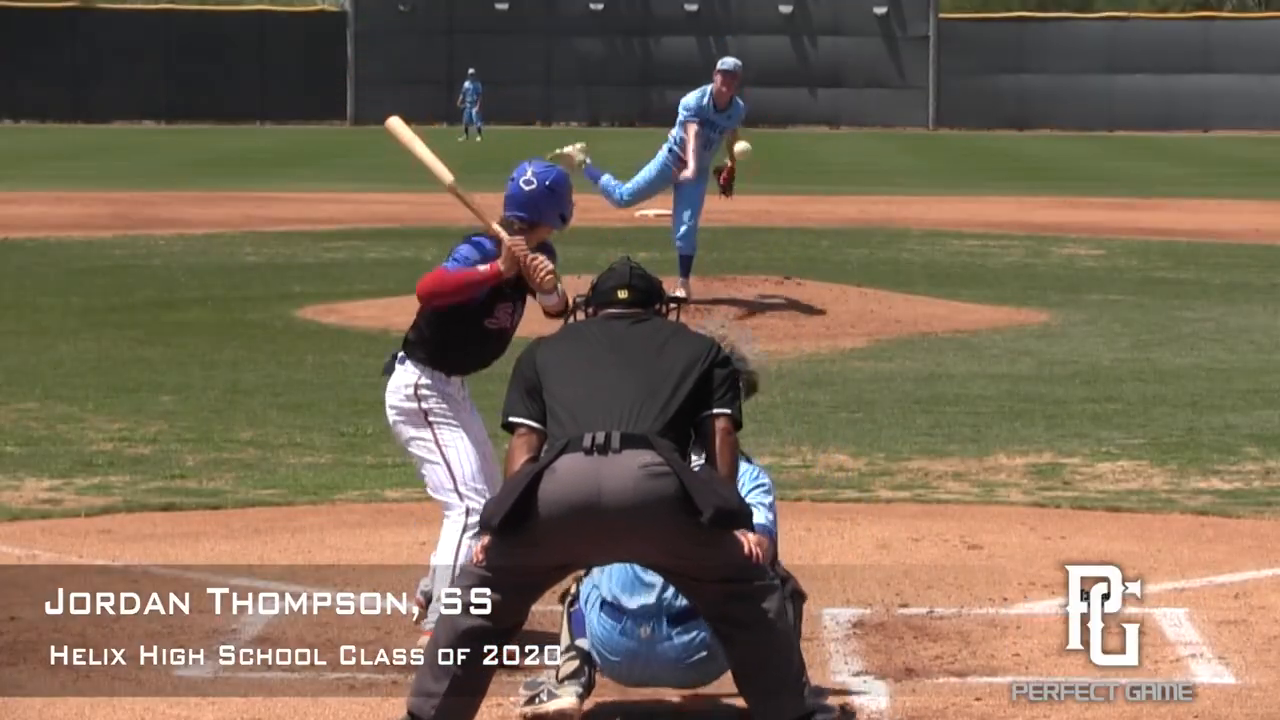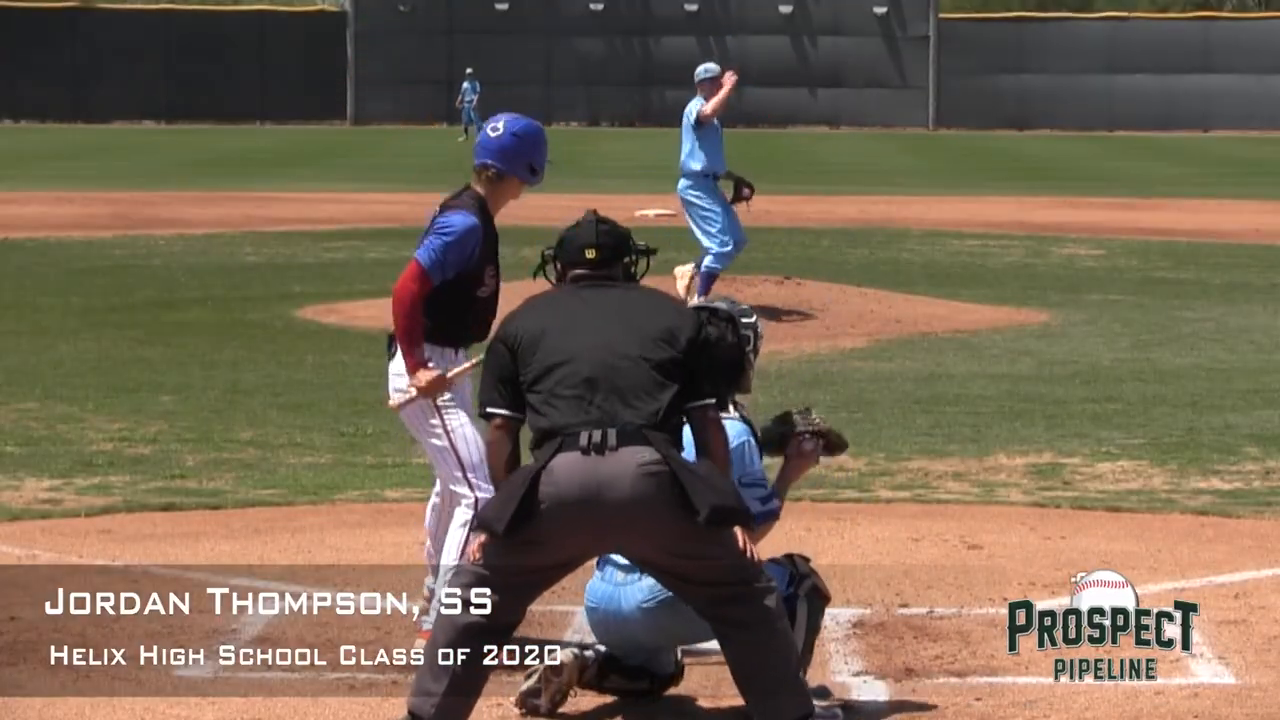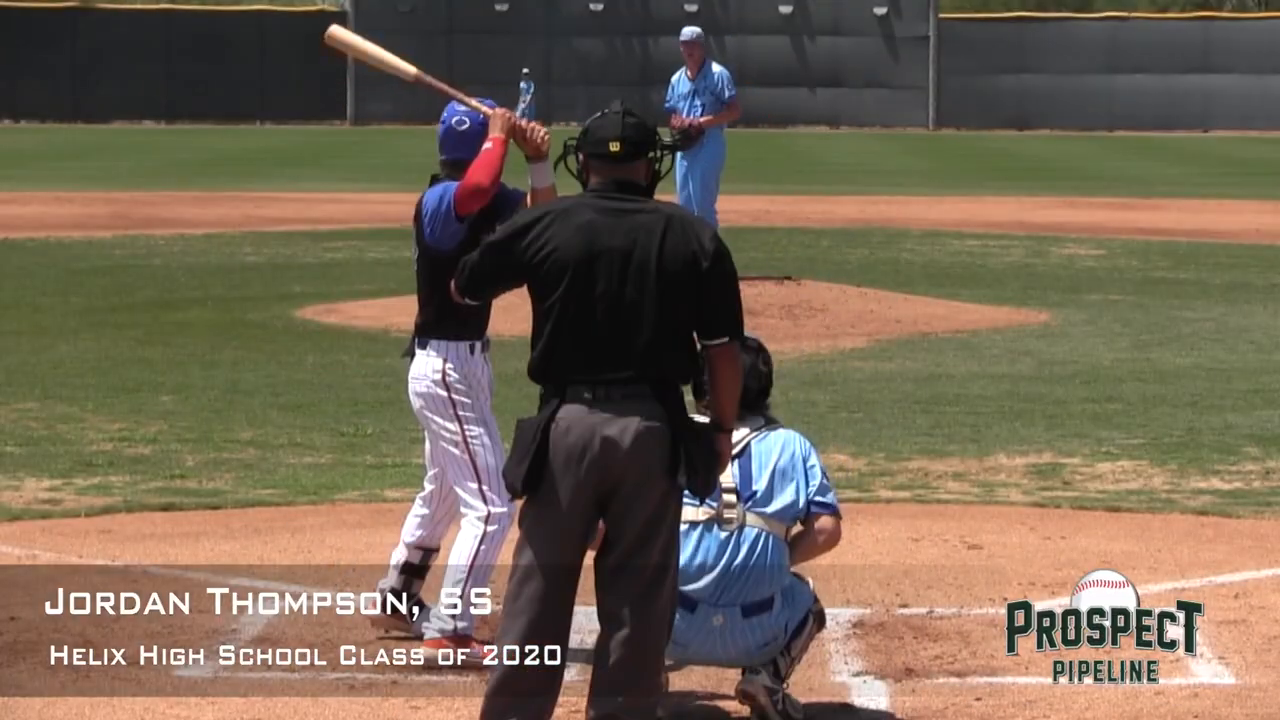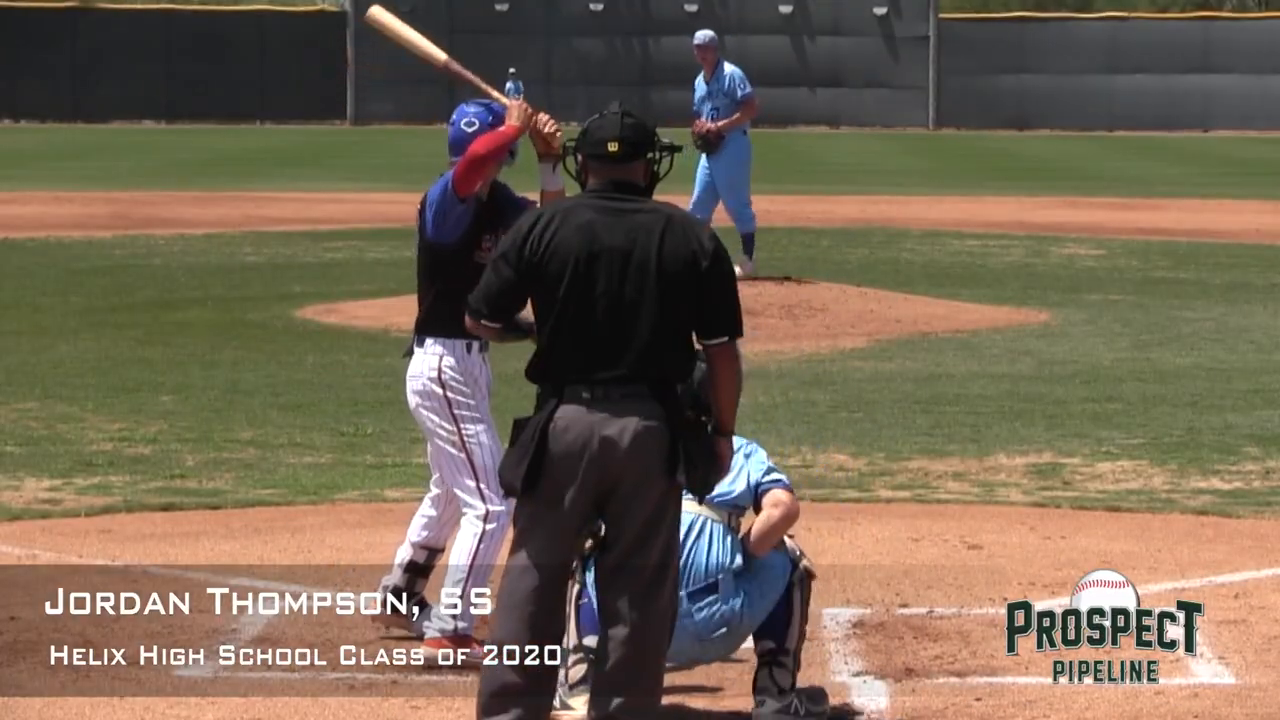
dt=0.5s
person 1, frame 1
left shoulder: (545, 348)
right shoulder: (700, 347)
left elbow: (524, 442)
right elbow: (721, 433)
left wrist: (504, 521)
right wrist: (726, 517)
left hip: (563, 484)
right hip: (656, 483)
left knee: (482, 593)
right knee: (748, 592)
person 1, frame 2
left shoulder: (522, 320)
right shoulder: (675, 313)
left elbow: (500, 429)
right elbow: (706, 421)
left wrist: (501, 513)
right wrist: (723, 511)
left hip: (559, 479)
right hip: (650, 476)
left knee: (478, 593)
right knee: (741, 592)
person 1, frame 3
left shoulder: (540, 225)
right shoulder: (694, 237)
left elbow: (463, 290)
right elbow: (723, 351)
right wrist: (719, 430)
left hip: (564, 426)
right hip: (651, 429)
left knee: (541, 584)
right knee: (642, 592)
person 1, frame 4
left shoulder: (540, 227)
right shoulder: (693, 237)
left elbow: (480, 322)
right elbow: (722, 351)
right wrist: (722, 432)
left hip: (563, 425)
right hip: (650, 428)
left knee: (533, 576)
right knee: (640, 589)
person 2, frame 1
left shoulder: (533, 251)
right shoulder: (479, 250)
left elbow: (555, 305)
right elbow: (426, 291)
left wrist: (550, 283)
right wrist: (497, 270)
left hip: (451, 387)
right hip: (420, 389)
left knee: (484, 496)
right knee: (470, 503)
left ankle: (437, 591)
right ankle: (440, 629)
person 2, frame 2
left shoulder: (466, 209)
right shoulder: (466, 223)
left elbow: (427, 285)
right elbow: (406, 289)
right wrist: (415, 366)
left hip: (441, 366)
right hip: (432, 372)
left knee: (455, 487)
right knee: (477, 496)
left ankle: (439, 591)
person 2, frame 3
left shoulder: (467, 198)
right shoulder: (441, 200)
right elbow: (477, 188)
left wrist: (537, 158)
right wrist: (499, 136)
left hip: (457, 363)
right hip: (448, 369)
left knee: (443, 493)
right knee: (491, 505)
left ankle: (394, 601)
right ankle: (448, 631)
person 2, frame 4
left shoulder: (493, 198)
right shoulder: (445, 196)
right elbow: (477, 157)
left wrist: (549, 160)
right wrist: (514, 125)
left hip: (464, 363)
right hip: (443, 367)
left knee: (450, 492)
right knee: (488, 506)
left ankle: (399, 597)
right ankle: (447, 631)
person 3, frame 1
right shoulder: (745, 474)
right elbow: (758, 552)
left hip: (614, 655)
right hip: (693, 659)
left knee: (584, 587)
right knee: (778, 586)
left ankle: (569, 685)
person 3, frame 2
right shoulder: (732, 433)
right elbow: (748, 532)
right wrist: (792, 472)
left hip: (601, 598)
right hip: (662, 597)
left knee: (655, 670)
right knee: (798, 580)
left ankle: (579, 666)
person 3, frame 3
right shoulder: (792, 445)
right elbow: (826, 530)
right wrist: (779, 558)
left hip: (672, 623)
right hip: (751, 633)
right knee: (801, 600)
right ankle: (765, 680)
person 3, frame 4
right shoulder: (737, 448)
right elbow: (782, 508)
right wrist: (741, 559)
right hip: (710, 627)
left knee: (591, 564)
right knee: (786, 560)
left ankle: (580, 689)
person 4, frame 1
left shoulder: (739, 109)
right shoulder: (695, 100)
right elbow: (692, 134)
left wrist: (731, 162)
right wrist: (690, 167)
left hip: (699, 170)
right hip: (673, 161)
left knee: (687, 227)
right knee: (623, 197)
left ankle: (684, 283)
right ankle: (581, 160)
person 4, frame 2
left shoulder: (710, 116)
right shoulder: (695, 107)
right elbow: (709, 113)
left wrist: (735, 177)
right wrist: (728, 88)
left hip: (710, 186)
right hip: (696, 186)
left knee: (736, 240)
right knee: (723, 244)
left ankle: (691, 272)
right ankle: (700, 300)
person 4, frame 3
left shoulder: (718, 74)
right shoulder: (677, 80)
left elbow: (734, 111)
right elbow: (672, 115)
left wrist: (701, 122)
right wrist: (679, 122)
left hip: (710, 144)
right hip: (685, 146)
left knee: (703, 203)
right knee: (686, 205)
person 4, frame 4
left shoulder: (732, 74)
right shoulder: (699, 81)
left elbow: (751, 109)
left wrist: (720, 126)
right wrist: (700, 127)
left hip: (733, 146)
left knee: (738, 205)
right knee: (698, 206)
left ankle: (747, 261)
